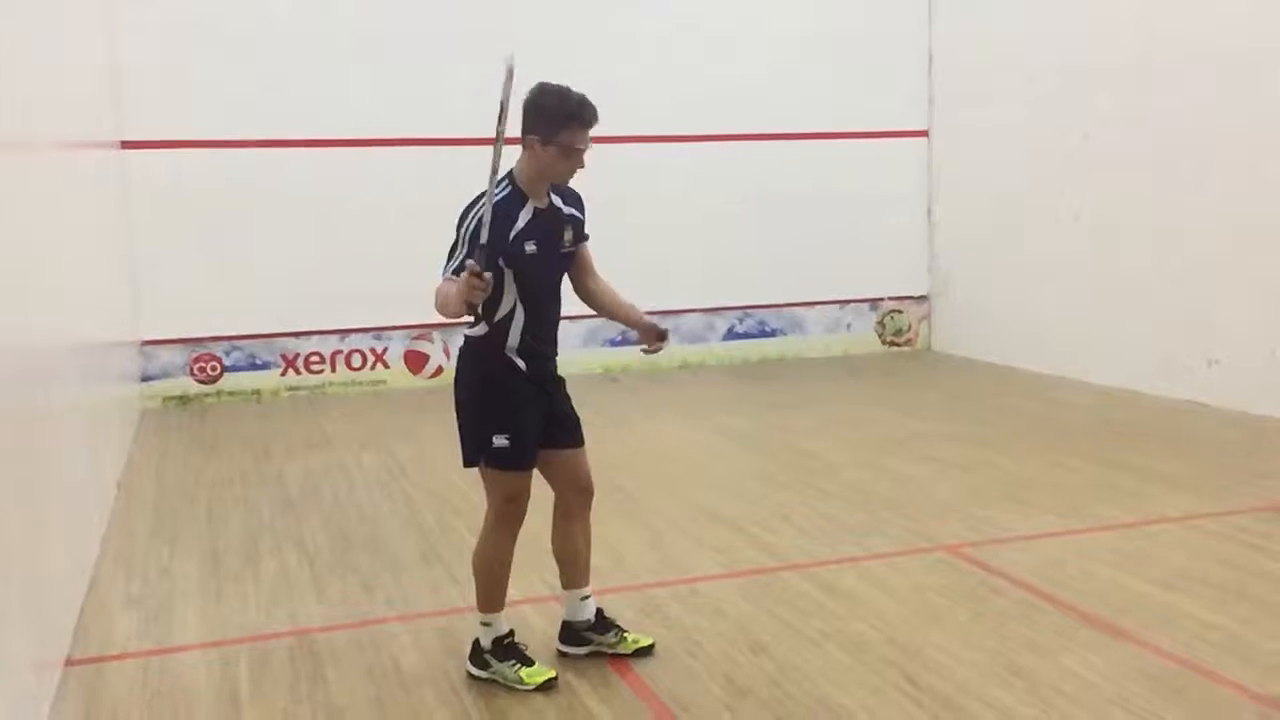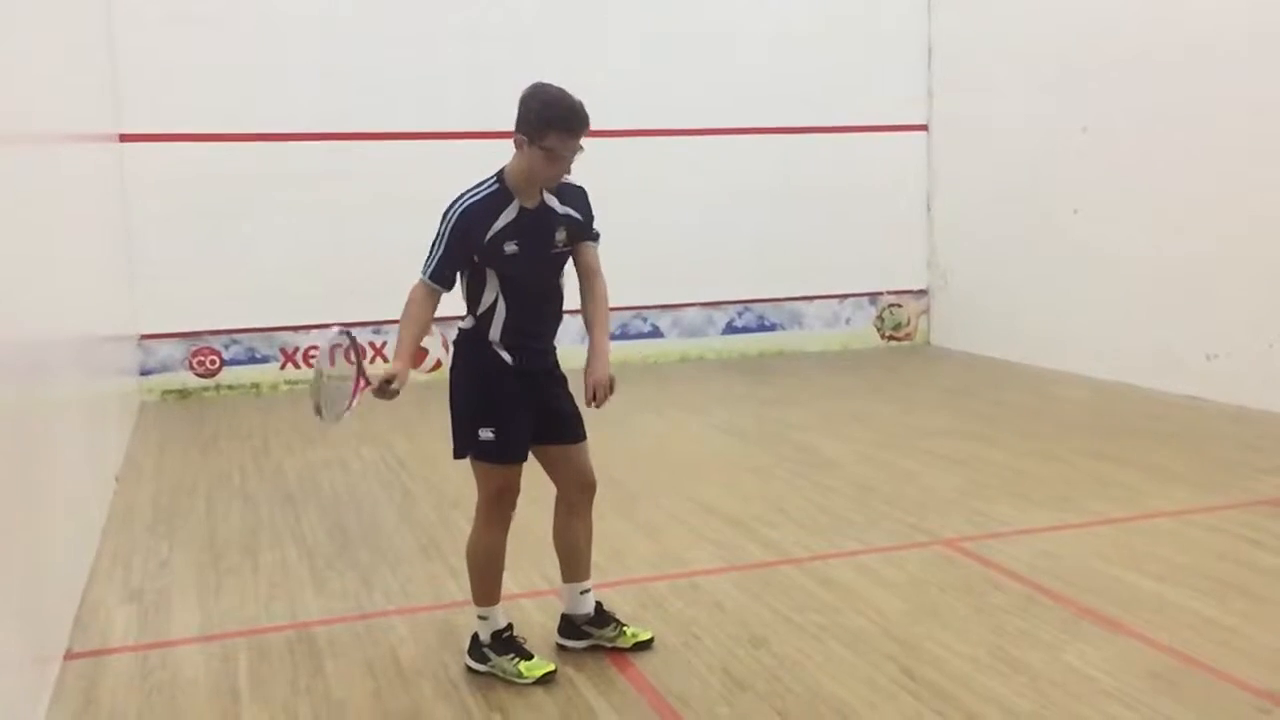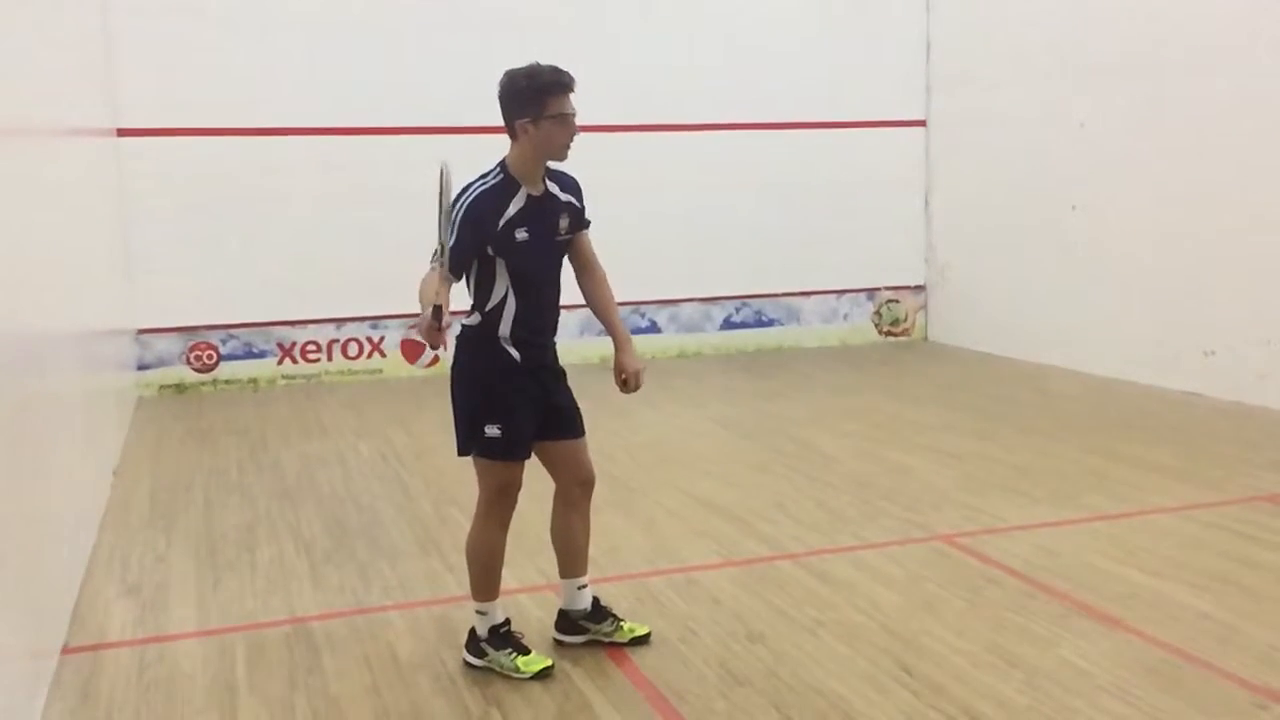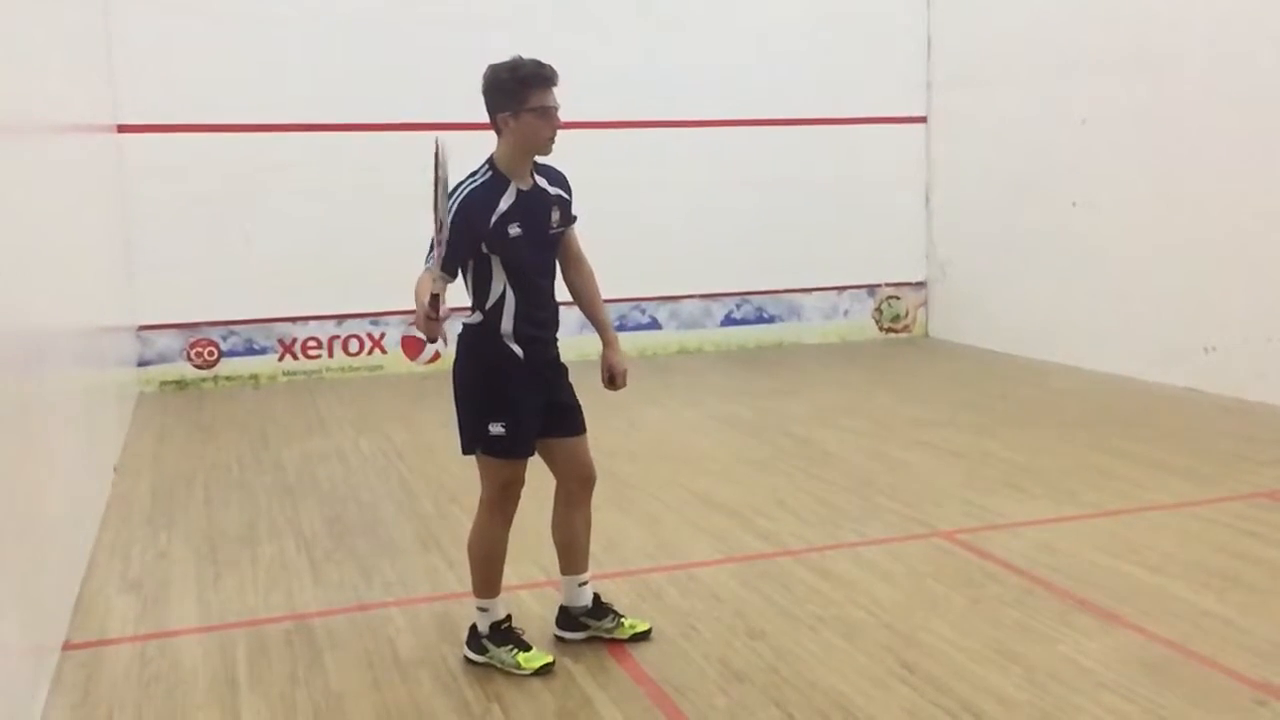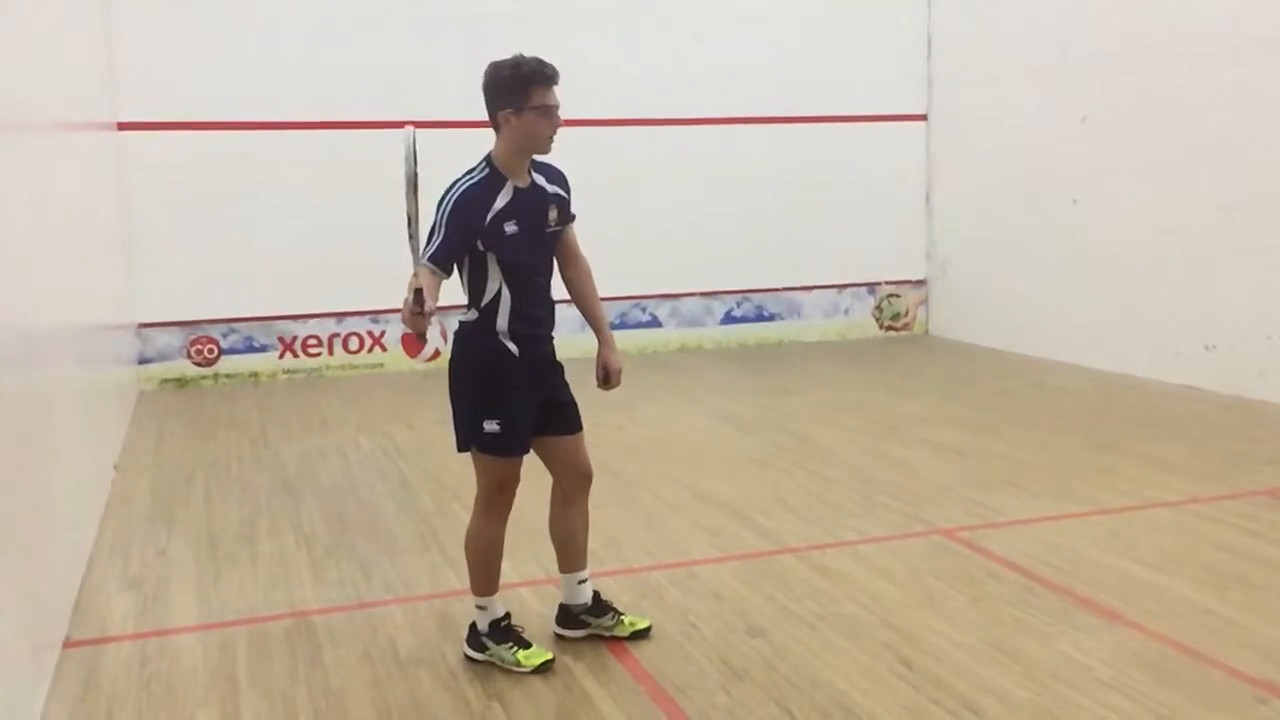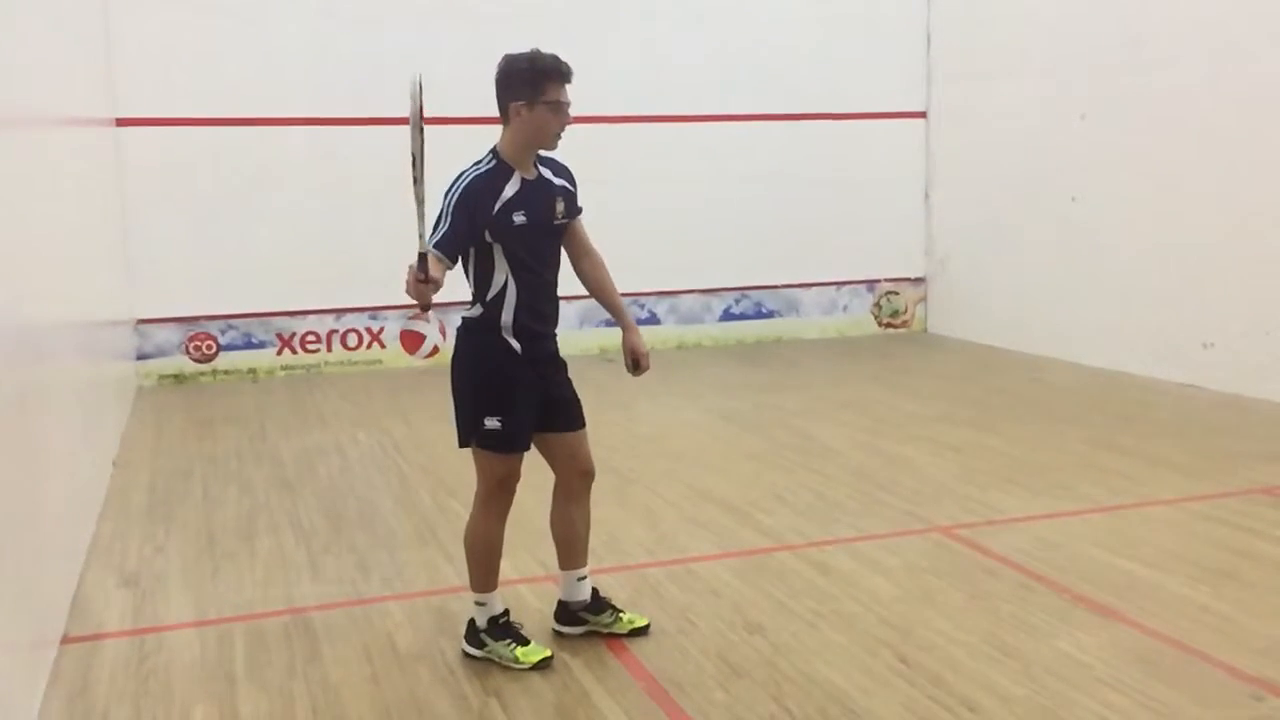
dt=0.7s
person 1, frame 1
left shoulder: (569, 205)
right shoulder: (489, 212)
left elbow: (586, 280)
right elbow: (446, 292)
left wrist: (637, 321)
right wrist: (461, 299)
left hip: (542, 372)
right hip: (495, 377)
left knee: (577, 489)
right knee: (508, 508)
left ankle: (582, 621)
right ankle: (491, 644)
person 1, frame 2
left shoulder: (573, 202)
right shoulder: (473, 212)
left elbow: (591, 278)
right elbow: (429, 288)
left wrist: (600, 353)
right wrist: (403, 356)
left hip: (543, 367)
right hip: (488, 372)
left knee: (579, 483)
right knee: (498, 502)
left ankle: (581, 614)
right ankle: (489, 638)
person 1, frame 3
left shoulder: (566, 191)
right shoulder: (480, 202)
left elbow: (587, 268)
right elbow: (440, 274)
left wrist: (622, 343)
right wrist: (433, 313)
left hip: (542, 361)
right hip: (491, 368)
left knee: (578, 478)
right knee: (500, 497)
left ankle: (578, 609)
right ankle: (487, 633)
person 1, frame 4
left shoulder: (554, 185)
right shoulder: (472, 198)
left elbow: (573, 262)
right elbow: (436, 272)
left wrist: (608, 339)
right wrist: (429, 305)
left hip: (543, 359)
right hip: (493, 366)
left knee: (578, 476)
right knee: (501, 495)
left ankle: (579, 605)
right ankle: (488, 630)
person 1, frame 5
left shoulder: (553, 183)
right shoulder: (468, 197)
left elbow: (572, 262)
right elbow: (432, 268)
left wrist: (605, 339)
right wrist: (420, 300)
left hip: (540, 356)
right hip: (489, 363)
left knee: (575, 473)
right knee: (497, 493)
left ankle: (578, 604)
right ankle: (488, 627)
person 1, frame 6
left shoulder: (559, 178)
right shoulder: (474, 188)
left elbow: (583, 253)
right elbow: (437, 258)
left wrist: (626, 323)
right wrist: (425, 281)
left hip: (542, 353)
right hip: (491, 359)
left knee: (577, 470)
right knee: (497, 489)
left ankle: (577, 601)
right ankle: (485, 624)
